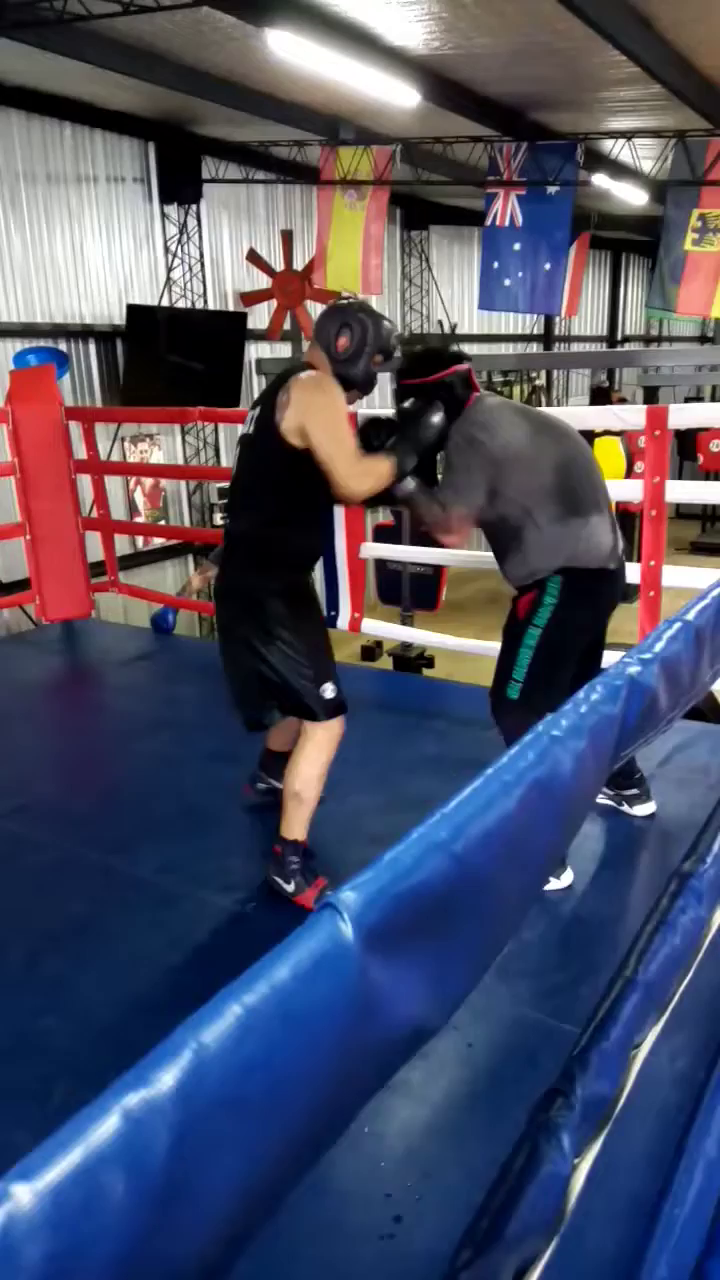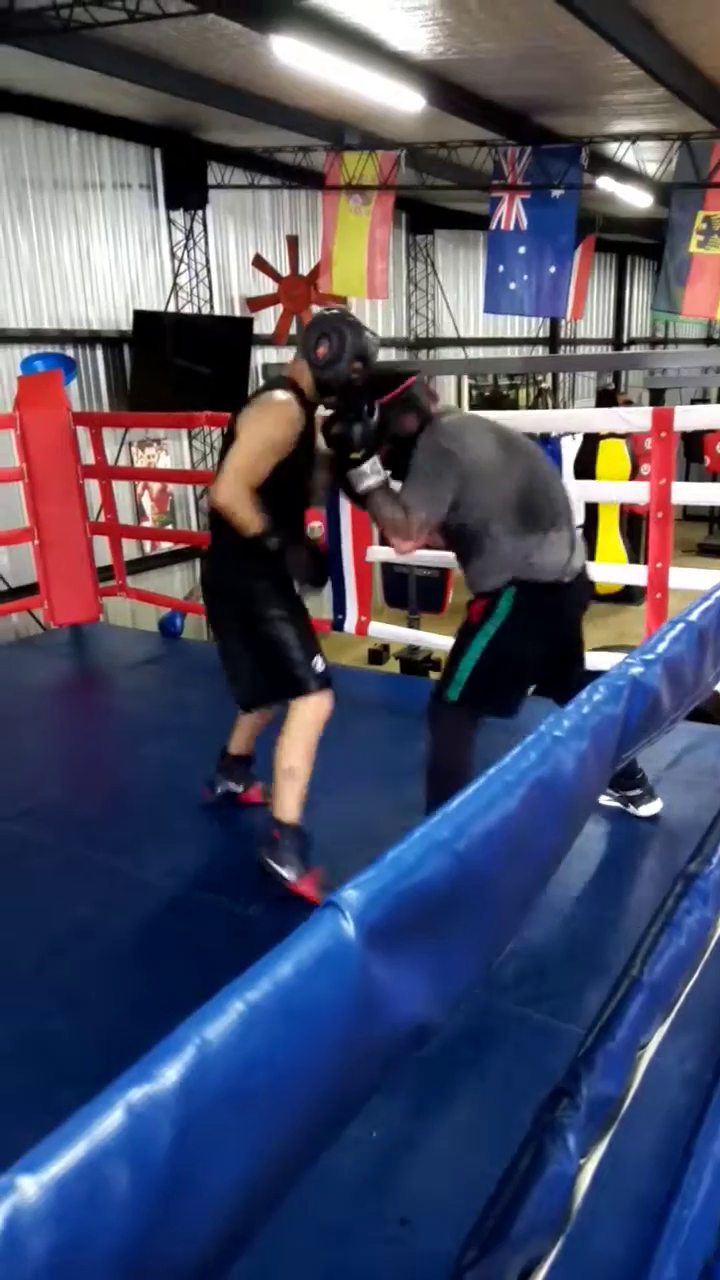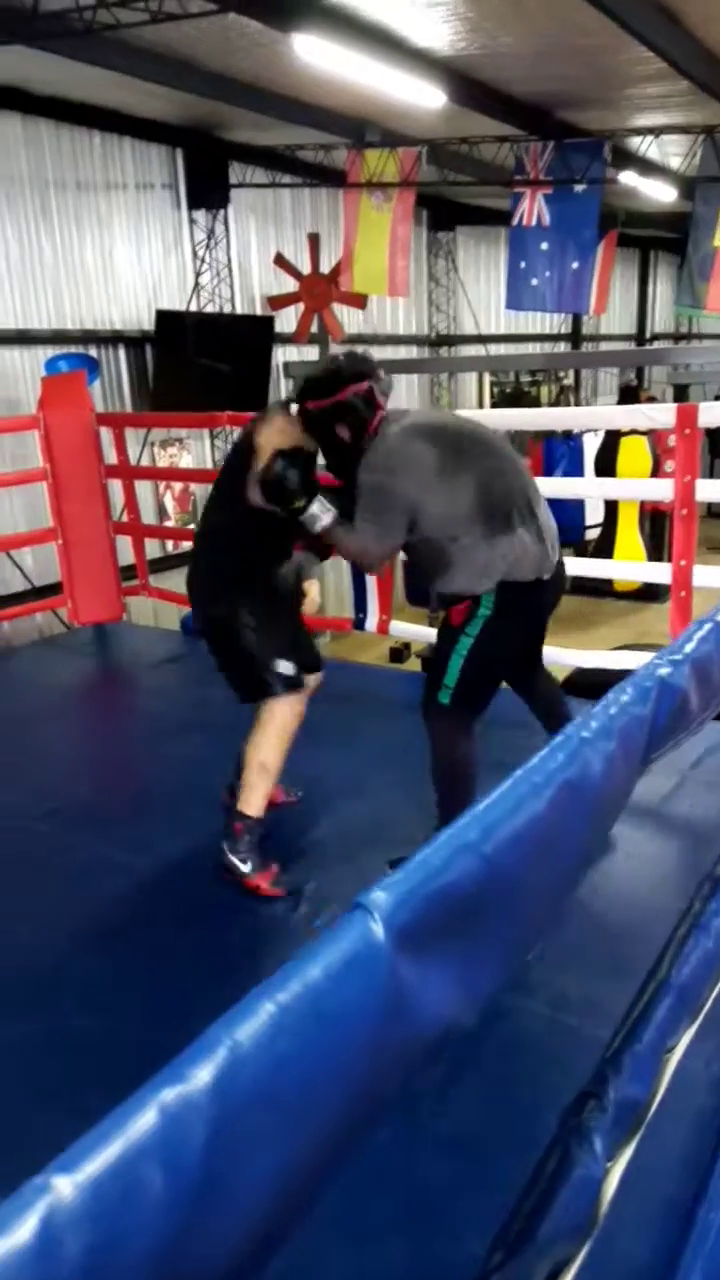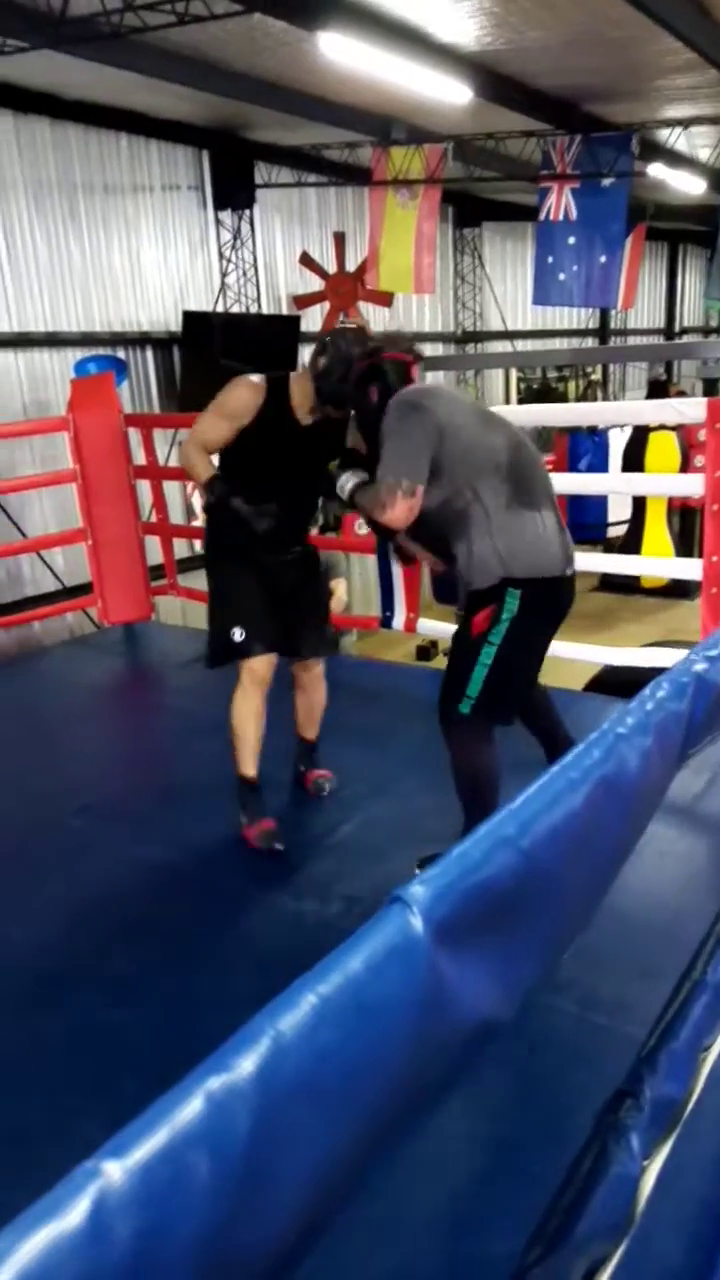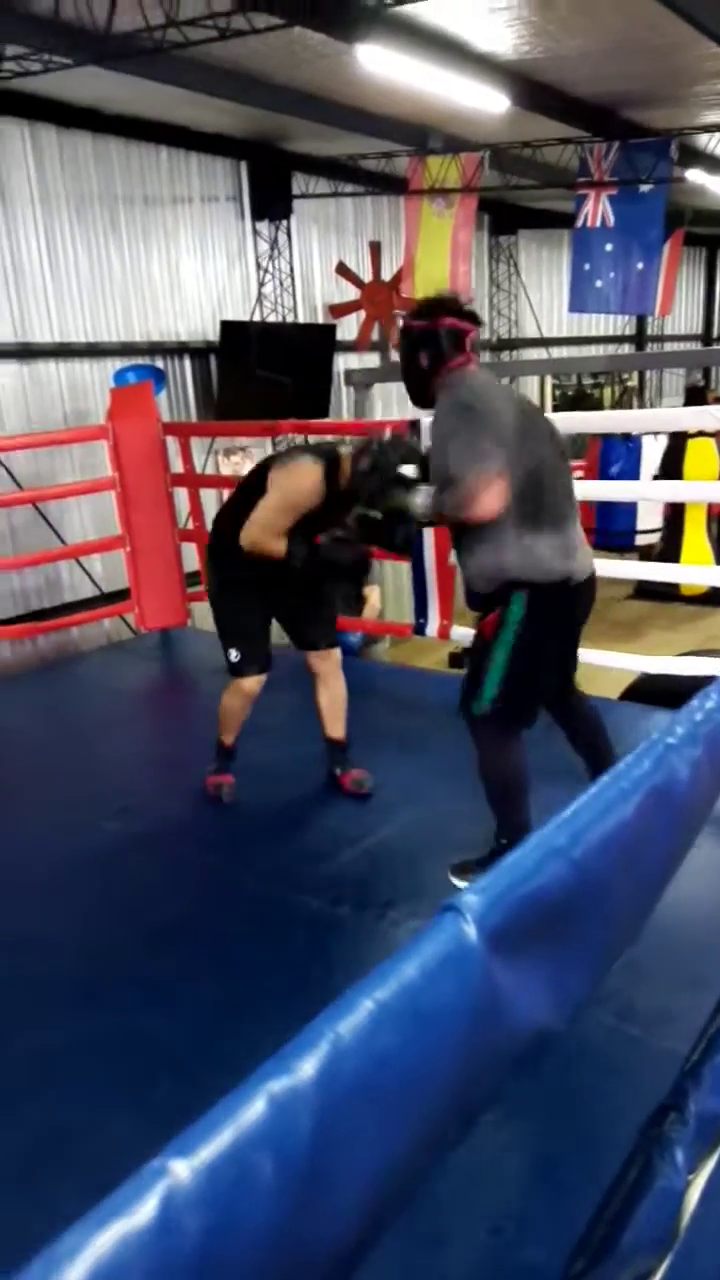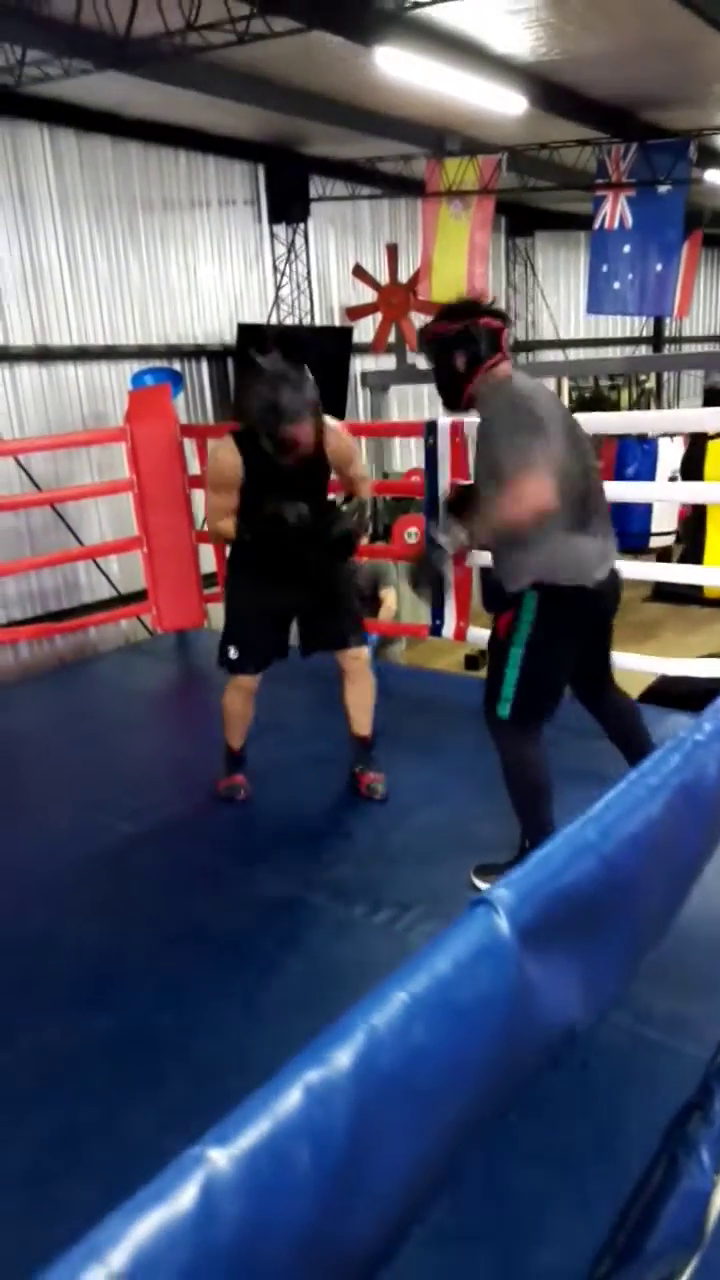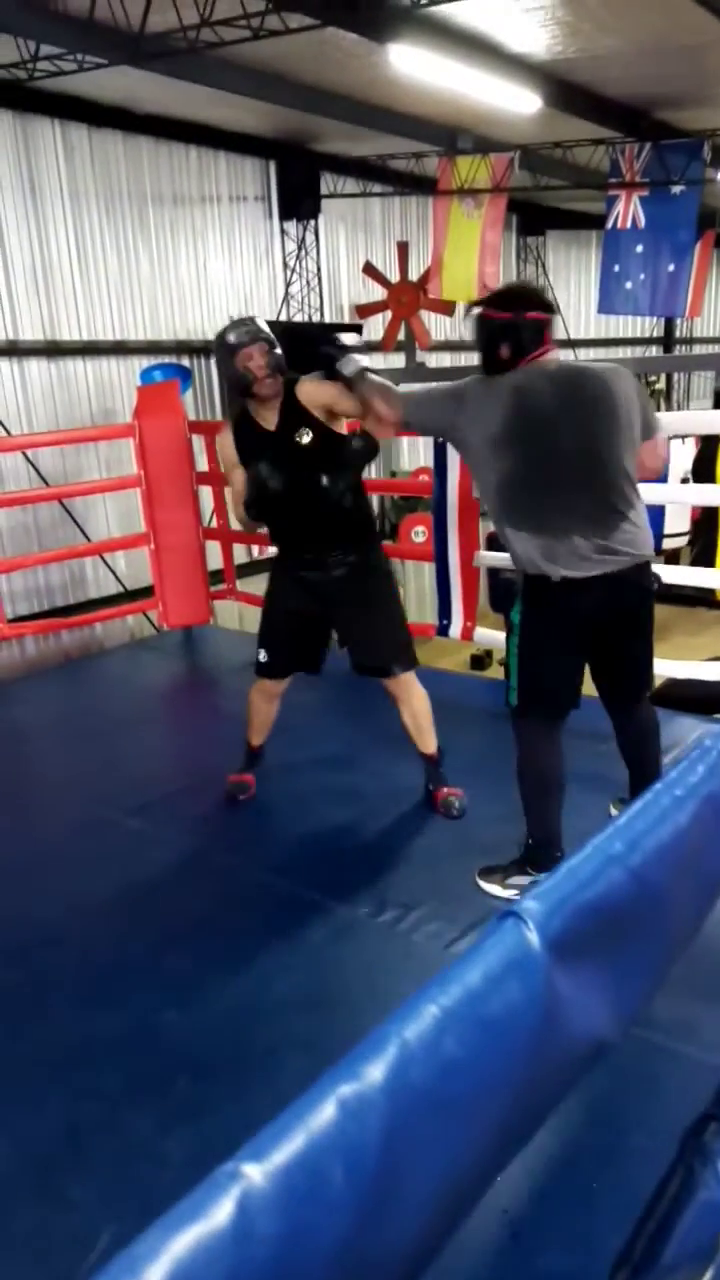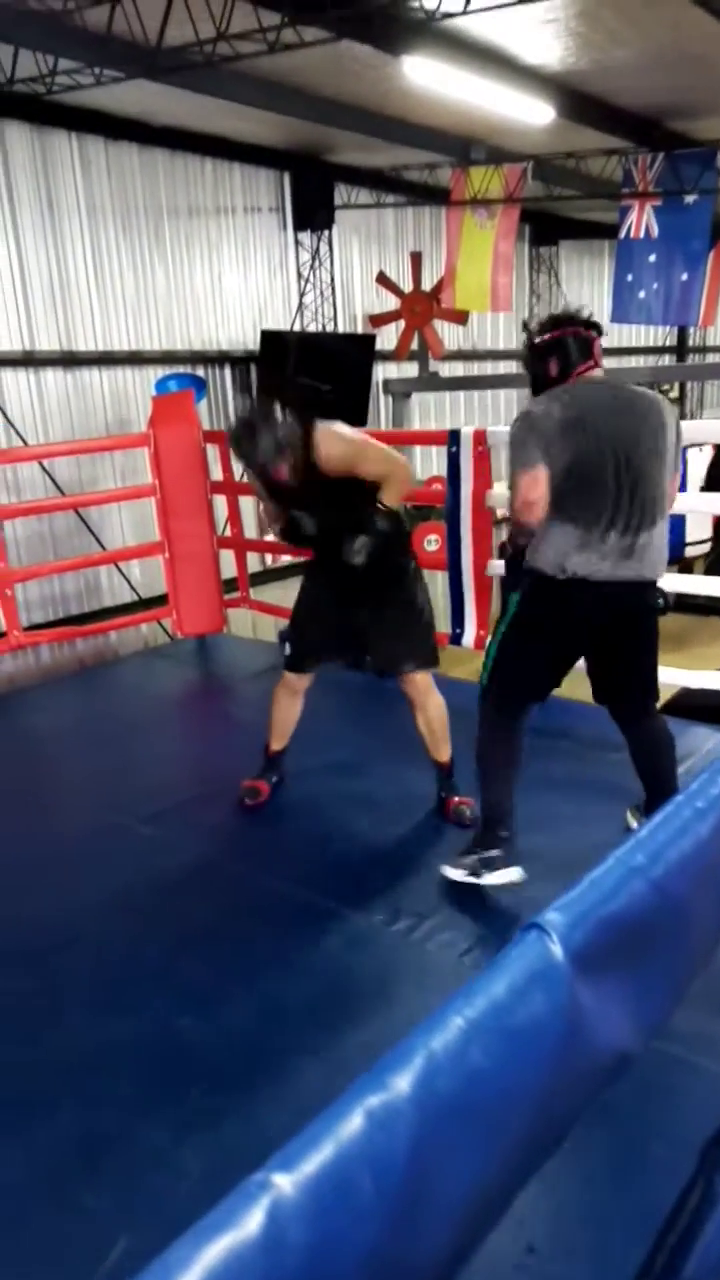
dt=0.3s
person 1, frame 1
left shoulder: (471, 432)
right shoulder: (505, 418)
left elbow: (450, 526)
left wrist: (403, 479)
right wrist: (423, 474)
left hip: (566, 577)
right hip: (599, 565)
left knee: (515, 706)
right knee: (580, 683)
right ankle: (629, 786)
person 1, frame 2
left shoulder: (439, 443)
right shoulder: (463, 430)
left elbow: (406, 535)
right elbow: (442, 518)
left wrist: (362, 468)
left hip: (526, 590)
right hip: (564, 577)
left knee: (452, 711)
right knee: (571, 686)
right ankle: (632, 786)
person 1, frame 3
left shoulder: (383, 466)
right shoulder: (423, 427)
left elbow: (371, 553)
left wrist: (309, 504)
left hip: (500, 586)
right hip: (540, 567)
left knee: (447, 711)
right knee: (523, 669)
person 1, frame 4
left shoulder: (409, 407)
right shoulder: (437, 412)
left elbow: (394, 509)
right elbow: (436, 546)
left wrist: (346, 479)
left hip: (517, 583)
right hip: (539, 573)
left knee: (464, 716)
right knee: (513, 681)
person 1, frame 5
left shoulder: (463, 403)
right shoulder: (482, 397)
left elbow: (484, 502)
left wrist: (421, 500)
left hip: (529, 585)
right hip: (562, 577)
left knee: (489, 717)
right knee: (556, 690)
left ankle: (513, 858)
person 1, frame 6
left shoulder: (514, 405)
right shoulder: (506, 406)
left elbow: (529, 495)
left wrist: (458, 530)
right wrist: (467, 506)
left hip: (552, 590)
right hip: (593, 576)
left knee: (512, 720)
right knee: (596, 688)
person 1, frame 7
left shoulder: (482, 399)
right shoulder: (617, 384)
left elbow: (386, 412)
right elbow: (652, 464)
left hip: (554, 585)
right hip: (629, 572)
left knee: (537, 721)
right knee: (629, 697)
left ankle: (543, 862)
person 1, frame 8
left shoulder: (541, 414)
right shoulder: (658, 410)
left elbow: (530, 503)
right elbow: (664, 498)
left wrist: (520, 541)
left hip: (559, 586)
right hip: (635, 588)
left knee: (501, 705)
right knee: (638, 709)
left ankle: (493, 844)
person 2, frame 1
left shoulder: (290, 394)
right shoulder: (313, 389)
left elbow: (325, 480)
right elbow: (353, 483)
left wrist: (386, 445)
right wrist: (412, 446)
left hip: (273, 577)
right hip: (265, 587)
left knee: (307, 690)
right knee: (325, 718)
left ankle: (271, 772)
right ankle: (293, 864)
person 2, frame 2
left shoulder: (299, 407)
right shoulder: (281, 408)
right elbow: (229, 493)
right wrist: (283, 548)
left hip: (254, 573)
right hip: (244, 577)
left knee: (274, 682)
right knee: (312, 699)
left ankle: (230, 773)
right ankle: (284, 845)
person 2, frame 3
left shoulder: (297, 433)
right shoulder: (290, 426)
right elbow: (268, 496)
left hip: (258, 573)
right hip: (228, 579)
left knee: (306, 673)
right knee: (287, 696)
left ankle: (248, 780)
right ankle: (243, 839)
person 2, frame 4
left shoulder: (341, 421)
right shoulder: (252, 395)
right elbow: (193, 451)
right wrist: (229, 500)
left hip: (295, 552)
right hip: (237, 552)
left knee: (311, 666)
right knee: (258, 669)
left ankle: (308, 762)
right ankle: (250, 799)
person 2, frame 5
left shoulder: (348, 472)
right shoulder: (308, 476)
right elbow: (251, 538)
right wrist: (313, 556)
left hip: (299, 569)
right hip: (238, 567)
left knee: (329, 661)
right knee: (250, 680)
left ankle: (340, 763)
right ankle: (223, 761)
person 2, frame 6
left shoulder: (330, 435)
right shoulder: (230, 453)
left elbow: (361, 486)
right elbow: (218, 523)
left wrist: (350, 521)
right wrist: (267, 530)
left hip: (320, 558)
right hip: (258, 569)
left knee: (356, 657)
right knee: (244, 679)
left ankle: (364, 761)
right ankle: (233, 765)
person 2, frame 7
left shoulder: (312, 392)
right shoulder: (233, 439)
right elbow: (247, 516)
left wrist: (353, 458)
right wrist: (258, 497)
left hip: (358, 564)
right hip: (295, 573)
left knee: (398, 676)
right knee: (270, 679)
left ankle: (435, 775)
right ankle: (251, 762)
person 2, frame 8
left shoulder: (329, 442)
right shoulder: (263, 473)
left elbow: (400, 471)
left wrist: (373, 531)
right wrist: (293, 526)
left hip: (387, 566)
right hip: (329, 573)
left knee: (417, 681)
right knee: (293, 676)
left ankle: (448, 786)
right ankle: (271, 768)
